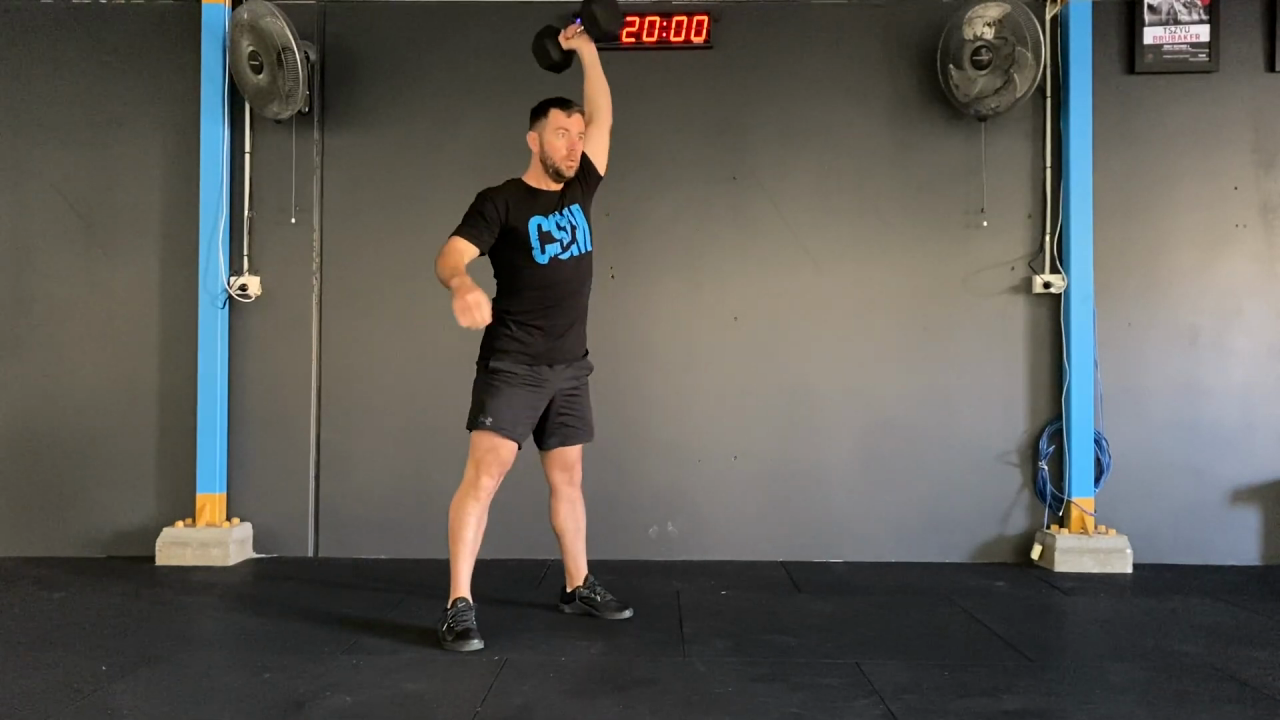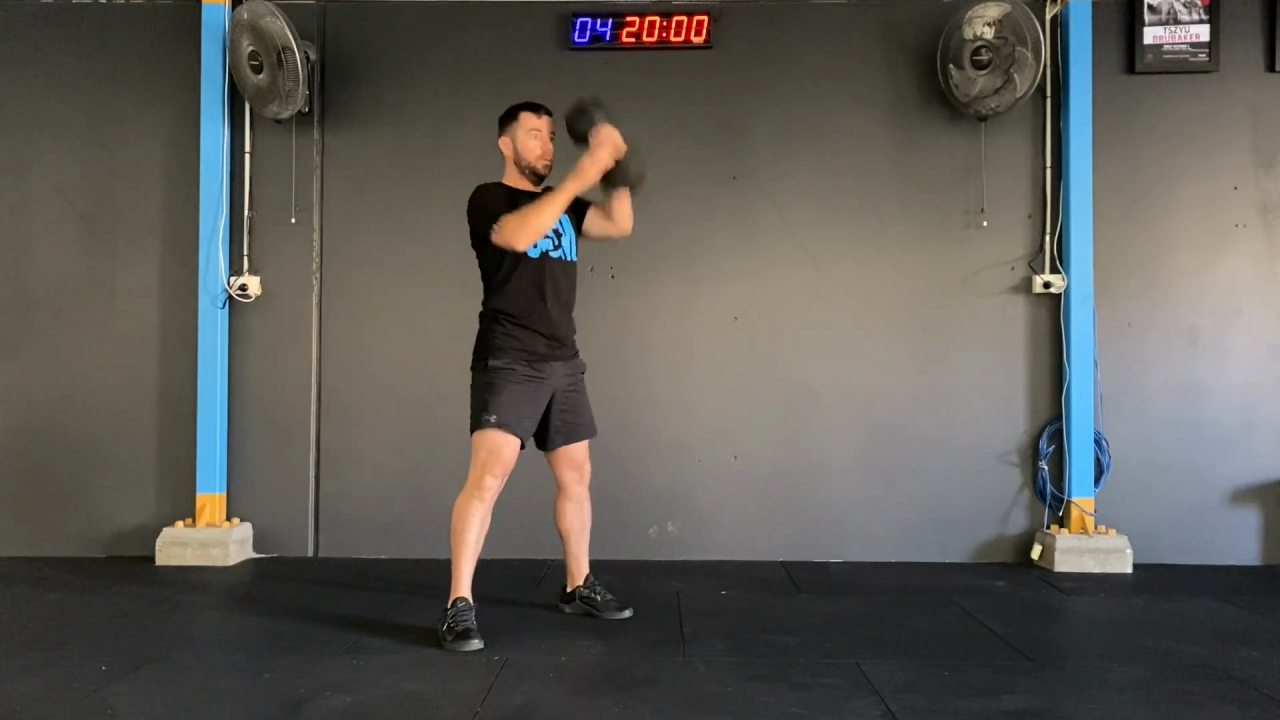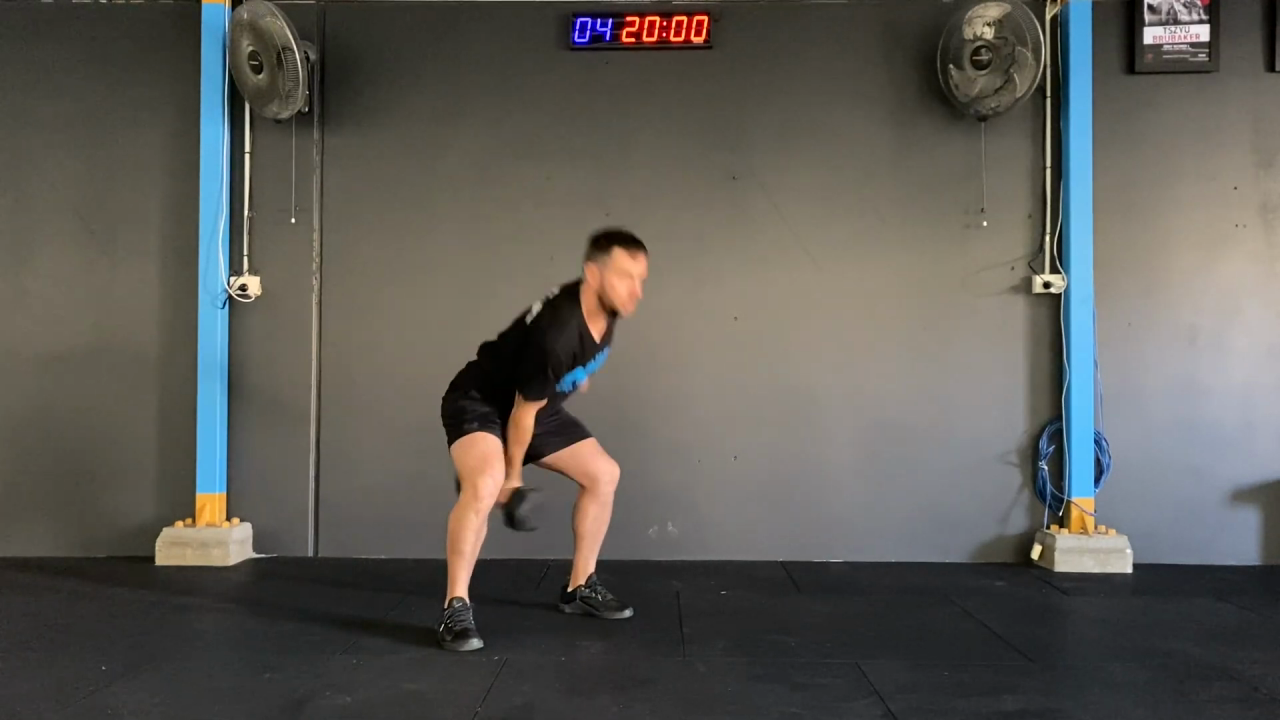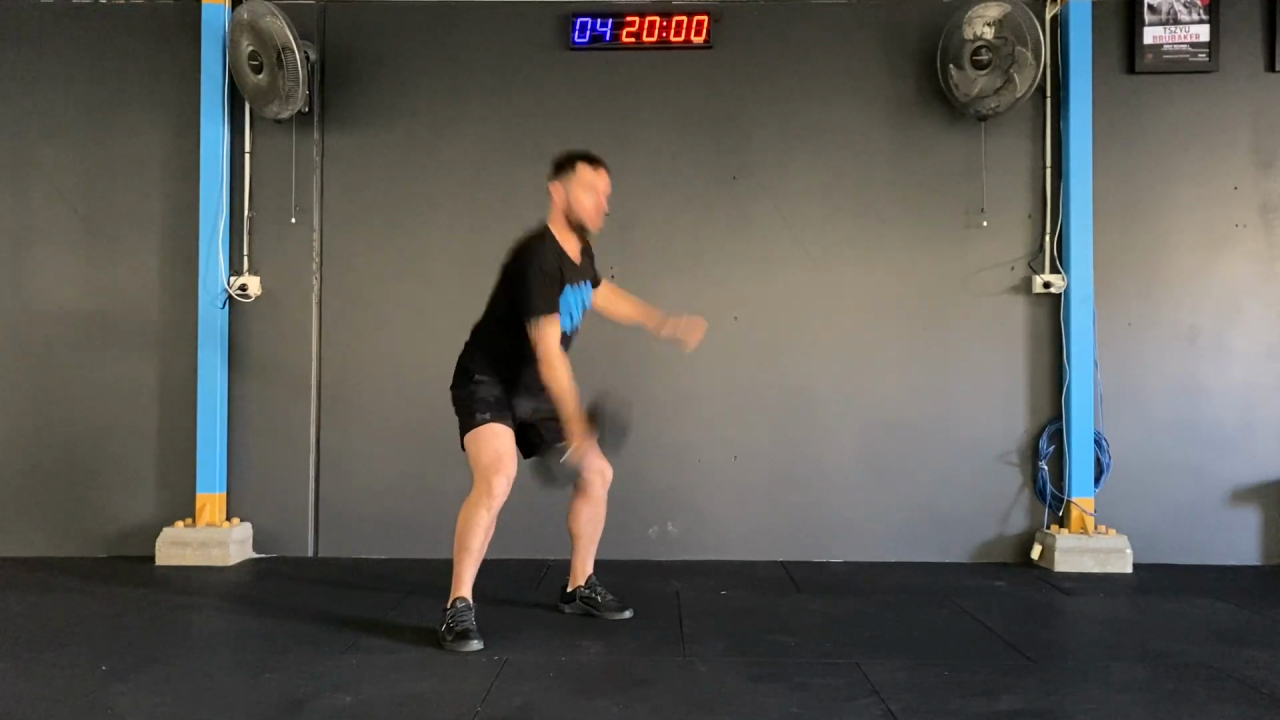
dt=0.5s
person 1, frame 1
left shoulder: (579, 191)
right shoulder: (500, 201)
left elbow: (603, 119)
right elbow: (448, 258)
left wrist: (586, 50)
right wrist: (462, 285)
left hip: (569, 366)
right hip: (512, 365)
left knee: (567, 478)
right knee: (483, 478)
left ankle: (579, 587)
right ankle: (459, 605)
person 1, frame 2
left shoulder: (560, 203)
right shoulder: (489, 198)
left elbow: (620, 224)
right elbow: (516, 235)
left wrist: (610, 157)
right wrist: (579, 179)
left hip: (562, 362)
right hip: (508, 362)
left knee: (575, 477)
right knee: (488, 478)
left ankle: (579, 586)
right ankle: (459, 605)
person 1, frame 3
left shoulder: (601, 302)
right shoulder: (555, 336)
right elbow: (524, 414)
left wrist: (578, 378)
right wrist: (511, 473)
left hip: (536, 401)
right hip: (479, 402)
left knee: (604, 475)
right knee: (485, 485)
left ankle: (579, 586)
right ankle: (456, 607)
person 1, frame 4
left shoulder: (579, 250)
right shoulder: (538, 258)
left elbow: (605, 296)
right elbow: (548, 352)
left wrist: (665, 324)
right wrist: (576, 430)
left hip: (538, 387)
right hip: (489, 382)
left knee: (598, 475)
right knee: (495, 484)
left ankle: (579, 586)
right ankle: (459, 606)
